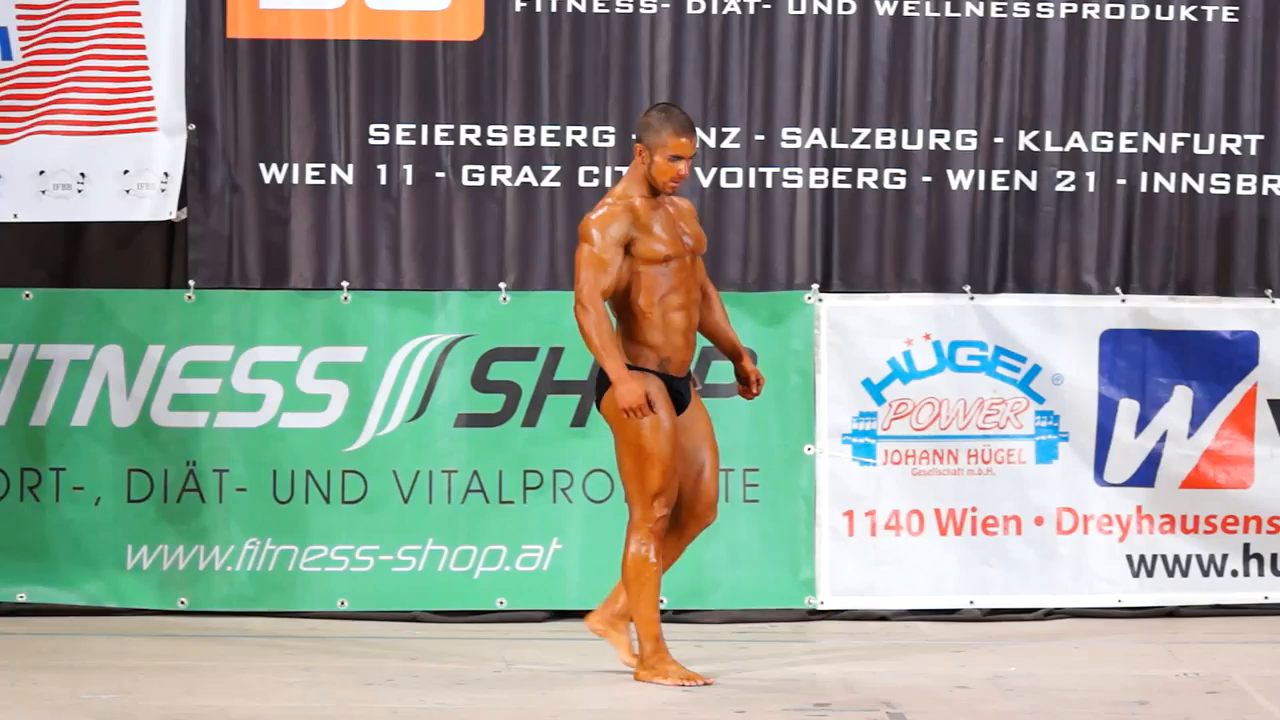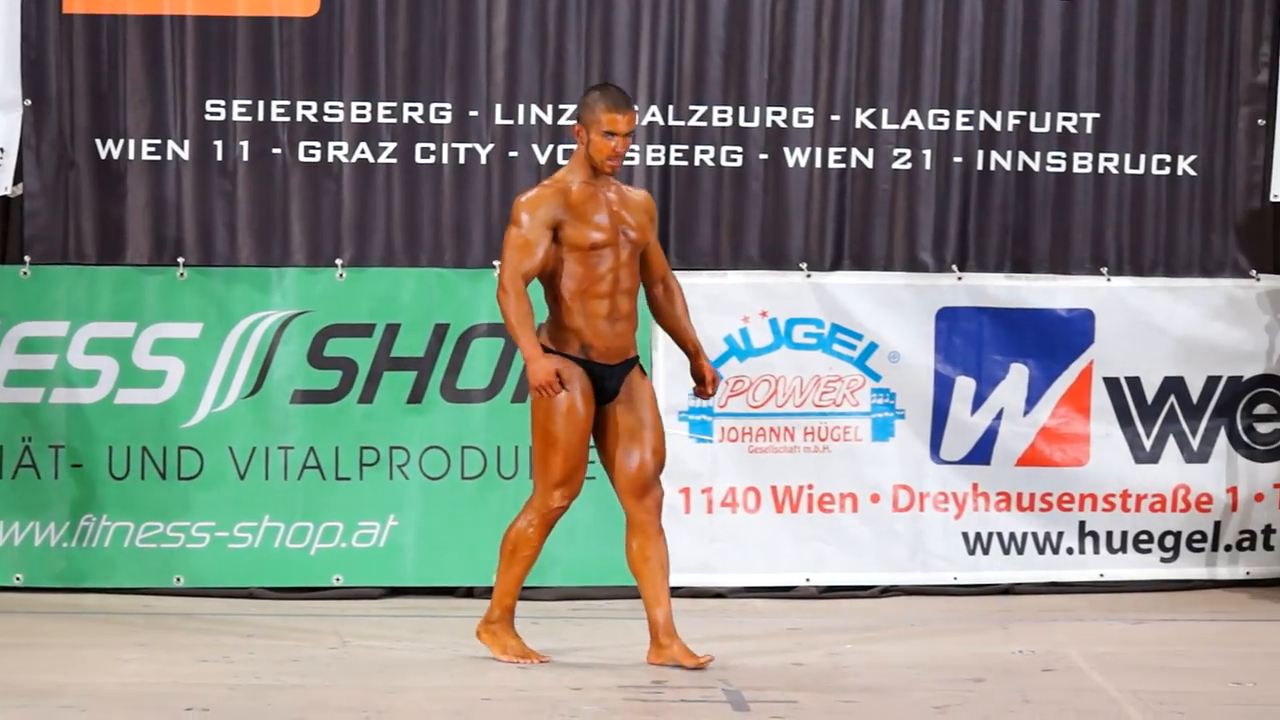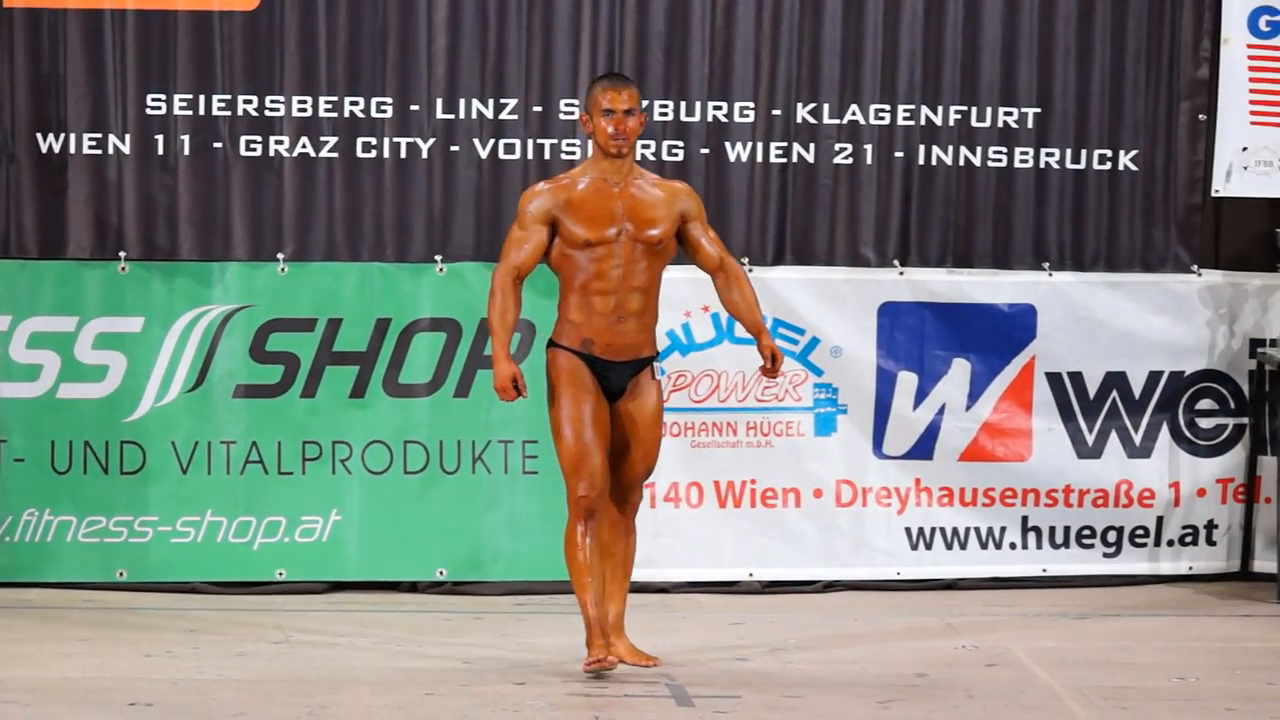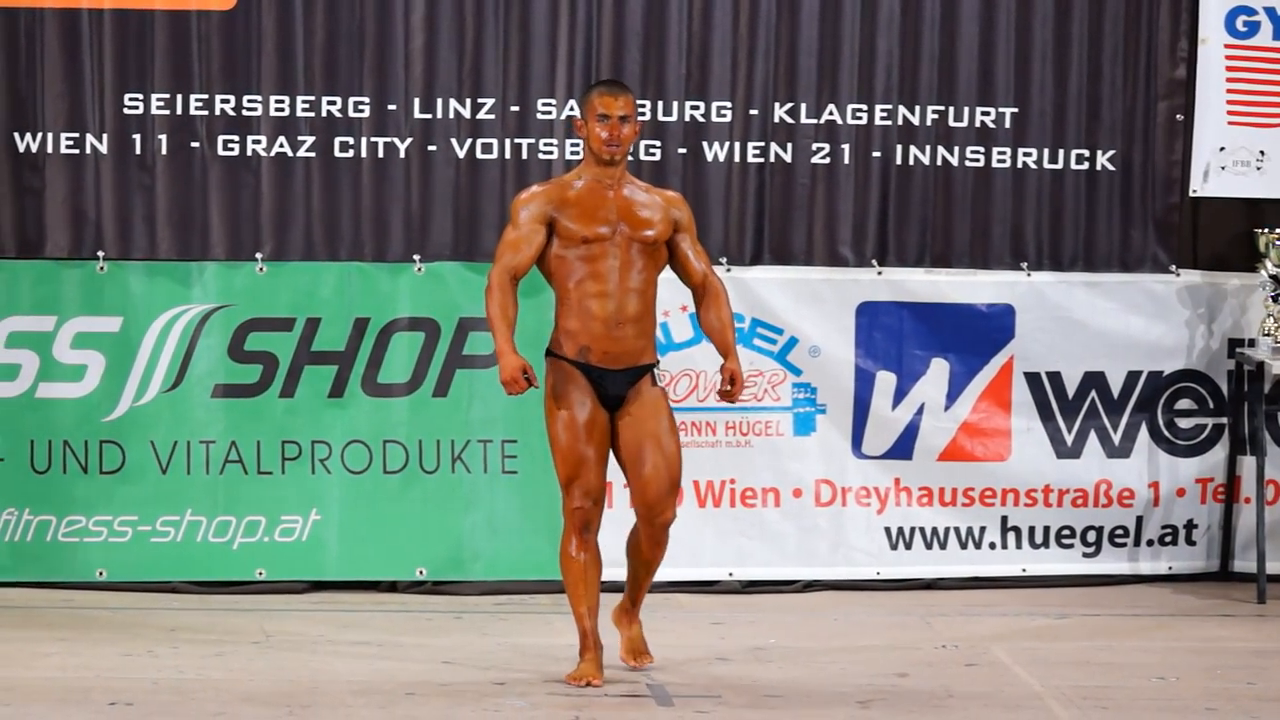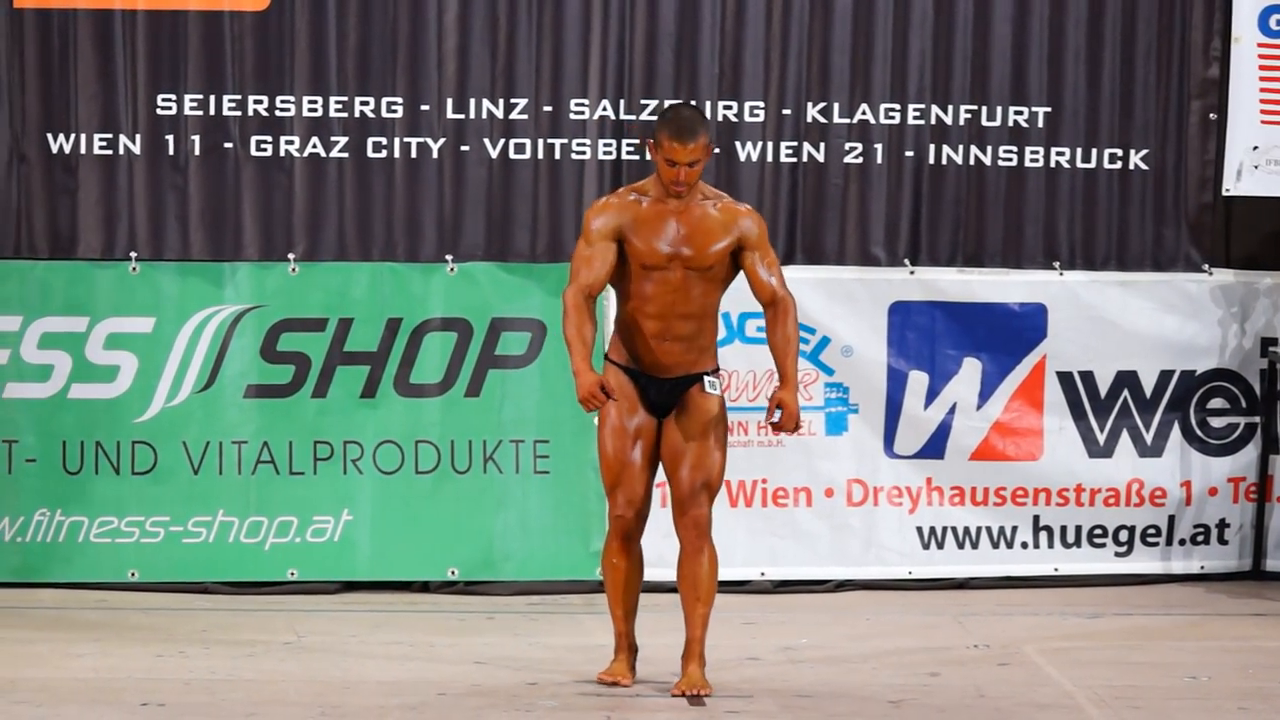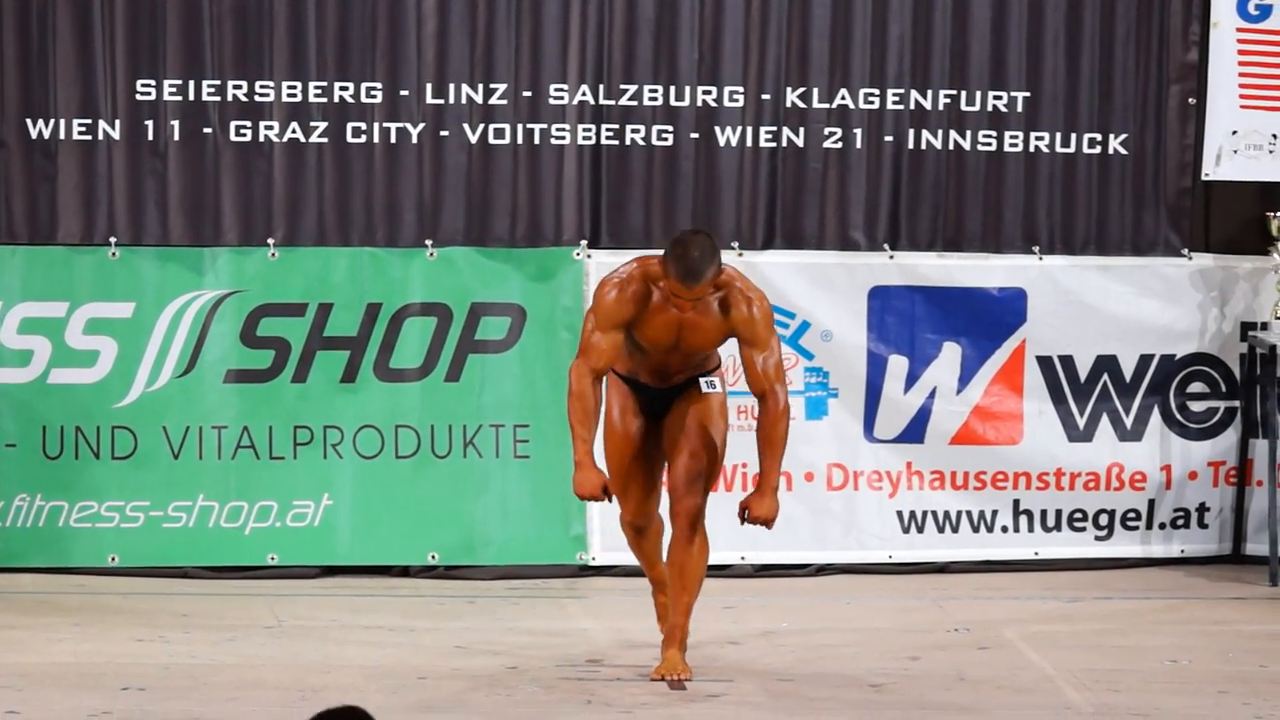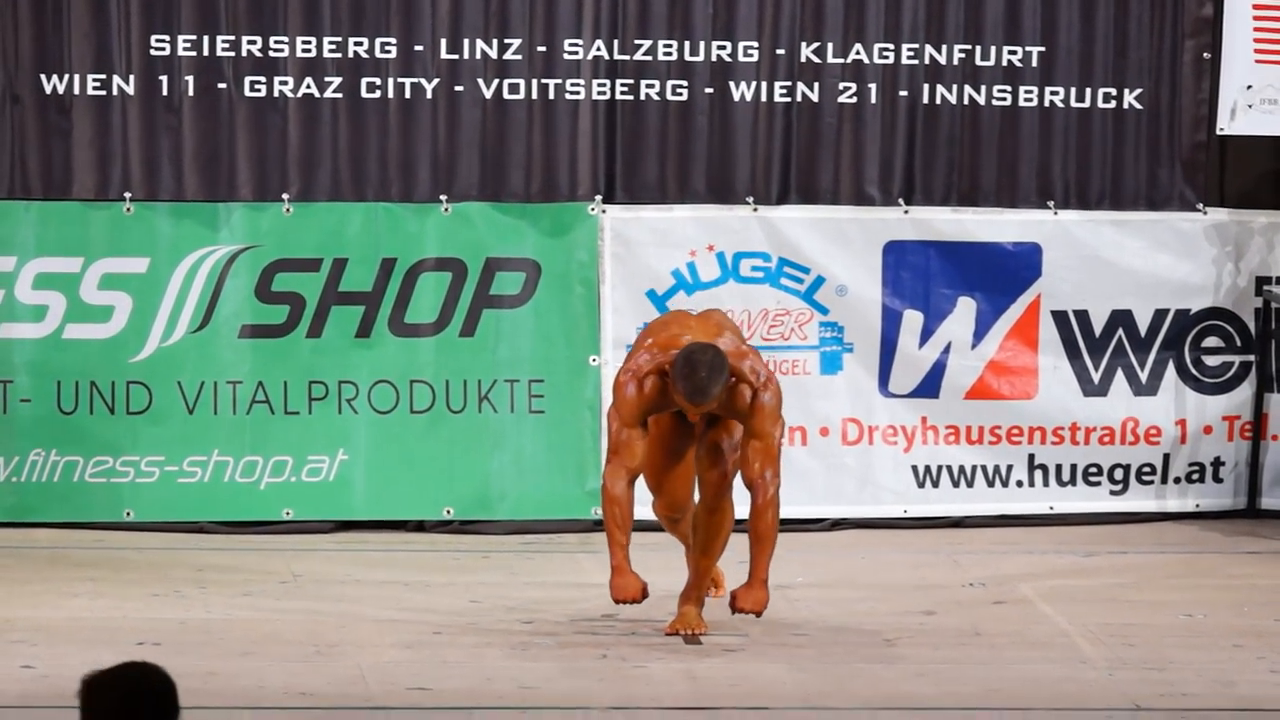
dt=0.4s
person 1, frame 1
left shoulder: (682, 211)
right shoulder: (609, 219)
right elbow: (589, 302)
left wrist: (738, 354)
right wrist: (621, 374)
left hip: (680, 383)
right hip: (635, 386)
left knee: (699, 509)
right knee: (652, 515)
left ankle: (614, 611)
right ankle: (648, 654)
person 1, frame 2
left shoulder: (637, 202)
right shoulder: (544, 202)
left elbow: (660, 281)
right elbow: (512, 282)
left wrist: (696, 351)
right wrist: (530, 353)
left hip: (627, 371)
right hip: (567, 367)
left knee: (646, 503)
right knee: (553, 501)
left ankle: (663, 636)
right ankle: (497, 622)
person 1, frame 3
left shoulder: (674, 197)
right shoulder: (550, 197)
left elbow: (722, 266)
right elbow: (508, 274)
left wrist: (759, 332)
right wrist: (501, 354)
left hip: (641, 370)
right hip: (575, 363)
left knee: (623, 503)
right knee: (587, 498)
left ankle: (615, 632)
right ankle: (595, 638)
person 1, frame 4
left shoulder: (667, 205)
right shoulder: (542, 201)
left elbow: (704, 283)
right elbow: (503, 276)
left wrist: (729, 354)
right wrist: (505, 348)
left hip: (640, 379)
right hip: (572, 375)
left knee: (659, 511)
right knee: (581, 514)
left ankle: (631, 609)
right ankle: (589, 650)
person 1, frame 5
left shoulder: (738, 220)
right shoulder: (612, 214)
left elbow: (777, 301)
right elbow: (579, 293)
left wrist: (788, 383)
right wrist: (582, 370)
left hip: (698, 386)
right hip: (627, 382)
left knee: (694, 522)
right knee: (625, 519)
left ankle: (694, 660)
right ankle: (624, 650)
person 1, frame 6
left shoulder: (747, 303)
right shoulder: (622, 289)
left elbow: (772, 393)
right elbow: (585, 372)
left wrist: (767, 487)
right wrist: (583, 461)
left hip: (697, 387)
right hip: (630, 385)
left knee: (687, 509)
right knee: (636, 511)
left ankle: (674, 645)
right ankle: (662, 588)
person 1, frame 7
left shoulder: (757, 387)
right shoulder: (638, 379)
left elbow: (764, 485)
right elbow: (619, 472)
left wrist: (757, 582)
right wrist: (621, 567)
left hip: (729, 395)
right hip: (660, 390)
left knee: (717, 485)
right knee: (670, 502)
left ankle: (692, 598)
right ankle: (693, 547)
